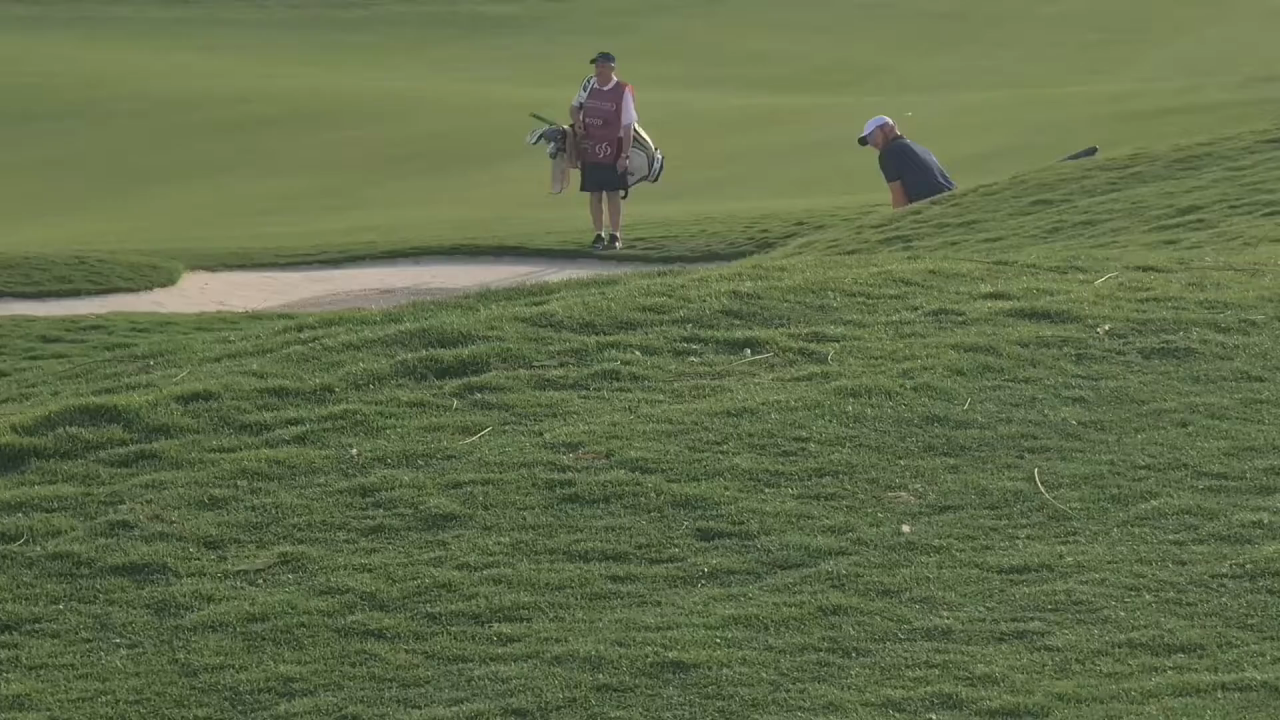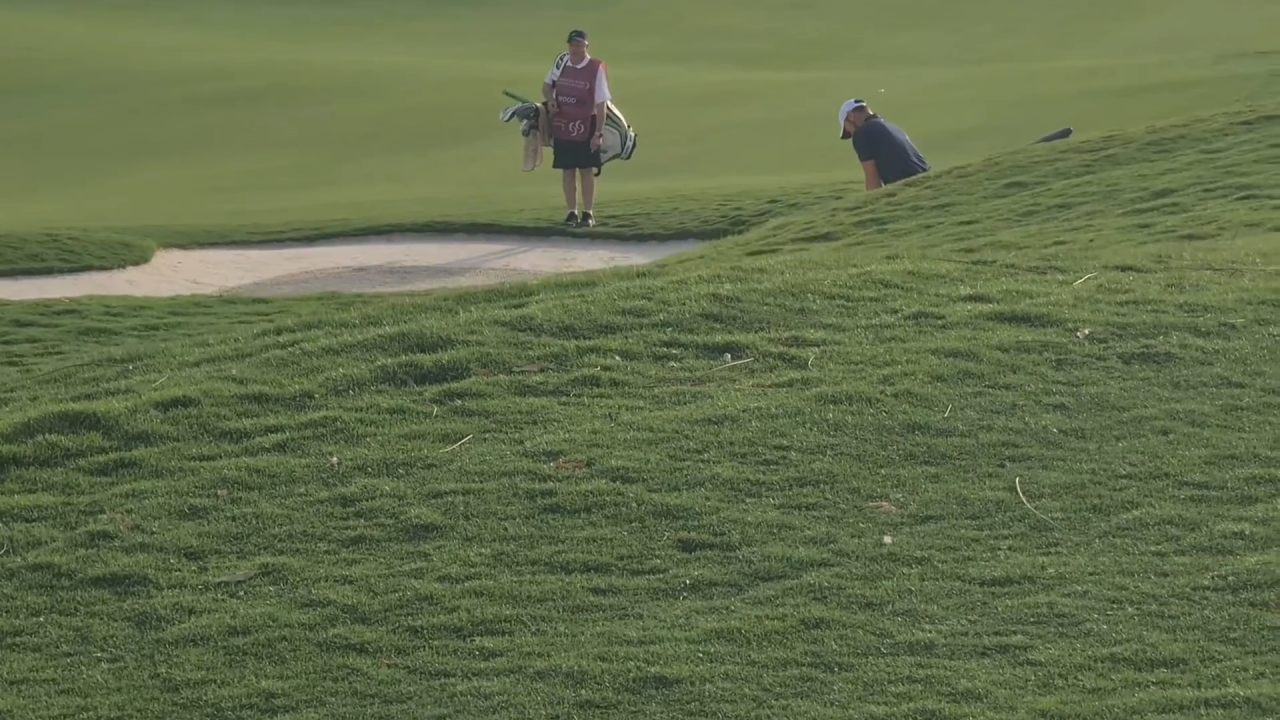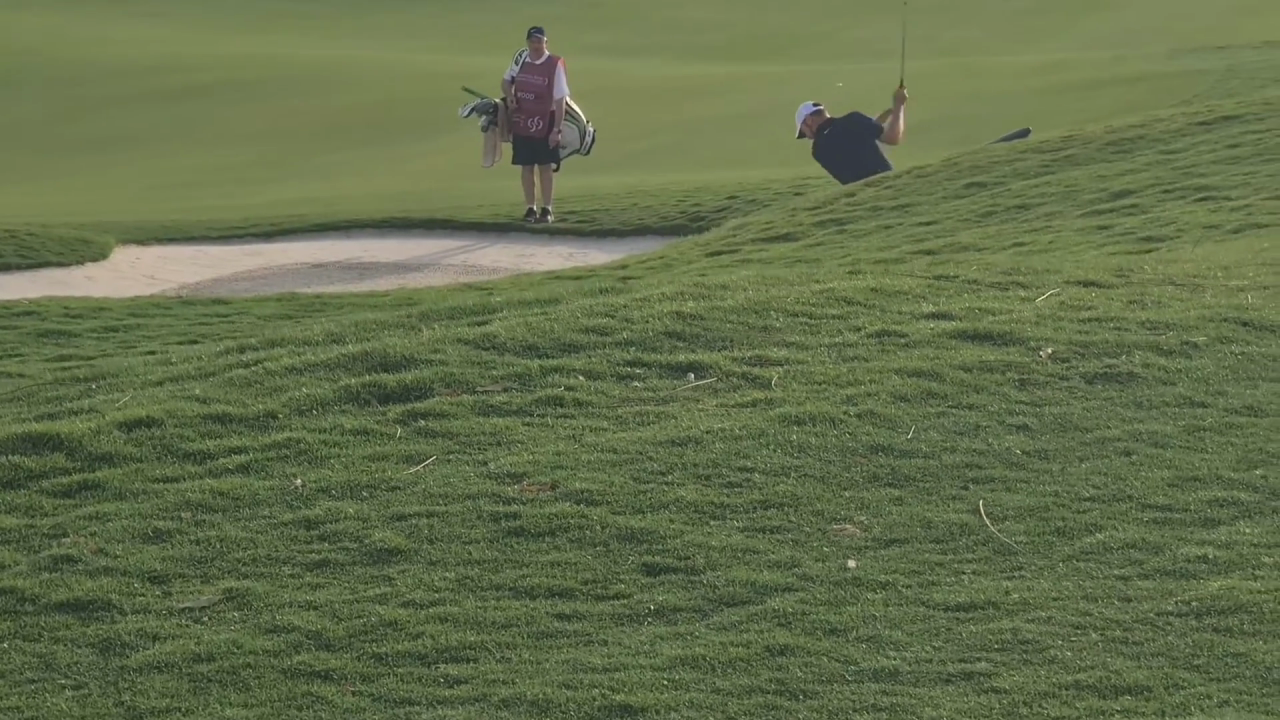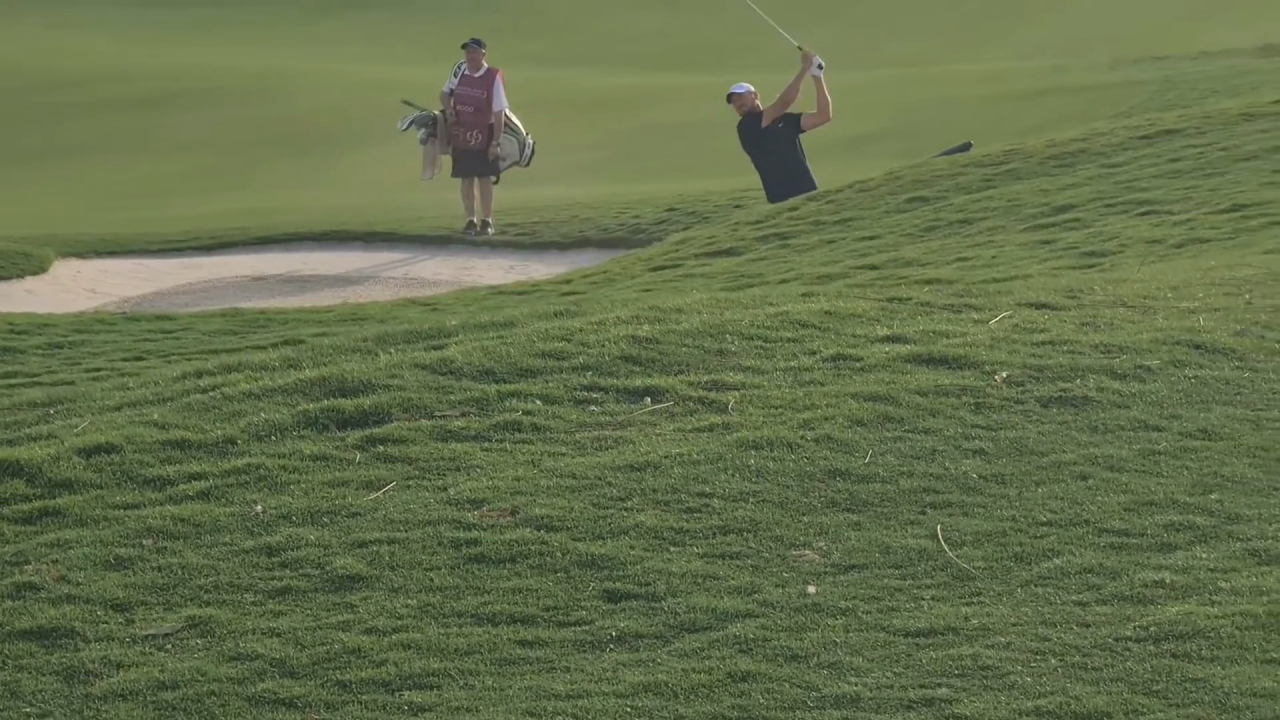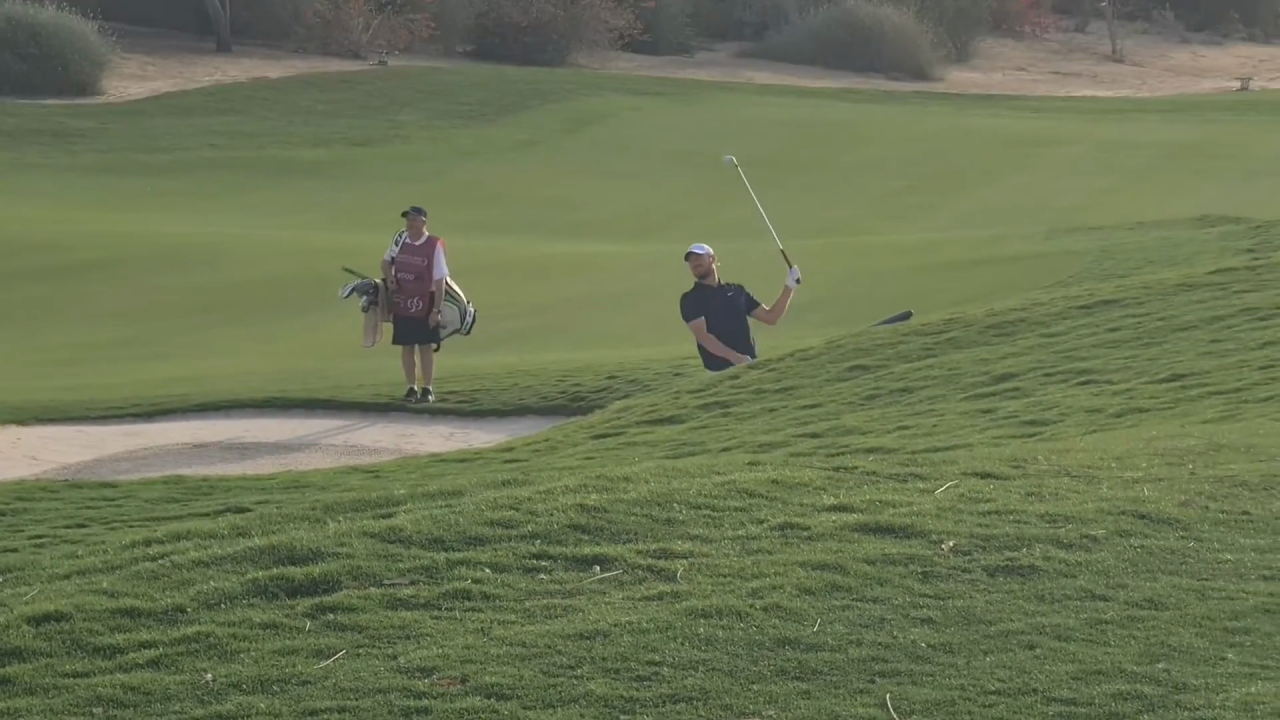
dt=1s
person 1, frame 1
left shoulder: (623, 90)
right shoulder: (588, 84)
left elbow: (628, 125)
right elbow: (575, 107)
left wrist: (624, 155)
right wrist: (577, 121)
left hip: (612, 149)
right hip: (589, 148)
left knee: (613, 193)
right knee: (594, 193)
left ankle: (615, 236)
right ankle: (599, 234)
person 1, frame 2
left shoulder: (596, 68)
right shoulder: (562, 62)
left elbow: (601, 103)
right elbow: (548, 84)
left wrist: (598, 133)
right wrist: (550, 99)
left hip: (585, 127)
right hip: (562, 126)
left knee: (586, 171)
right knee: (567, 171)
left ankle: (588, 213)
right ankle: (572, 212)
person 1, frame 3
left shoulder: (555, 64)
right shoulder: (520, 58)
left elbow: (560, 99)
right elbow: (507, 80)
left wrist: (557, 129)
right wrist: (509, 95)
left hip: (544, 123)
right hip: (521, 121)
left knee: (545, 167)
right knee: (526, 167)
left ankle: (547, 209)
right ankle: (531, 208)
person 1, frame 4
left shoulder: (494, 76)
right shoulder: (459, 70)
left elbow: (499, 112)
right elbow: (445, 92)
left wrist: (495, 142)
right wrist: (448, 108)
left hip: (483, 135)
right hip: (460, 134)
left knee: (485, 179)
right knee: (466, 179)
left ankle: (487, 222)
right ankle: (471, 220)
person 1, frame 5
left shoulder: (434, 245)
right shoulder: (400, 238)
left elbow: (439, 279)
right elbow: (387, 261)
left wrist: (436, 309)
right wrist: (389, 277)
left hip: (423, 303)
right hip: (401, 302)
left knee: (425, 347)
right knee: (406, 346)
left ankle: (427, 389)
right ankle: (411, 388)
